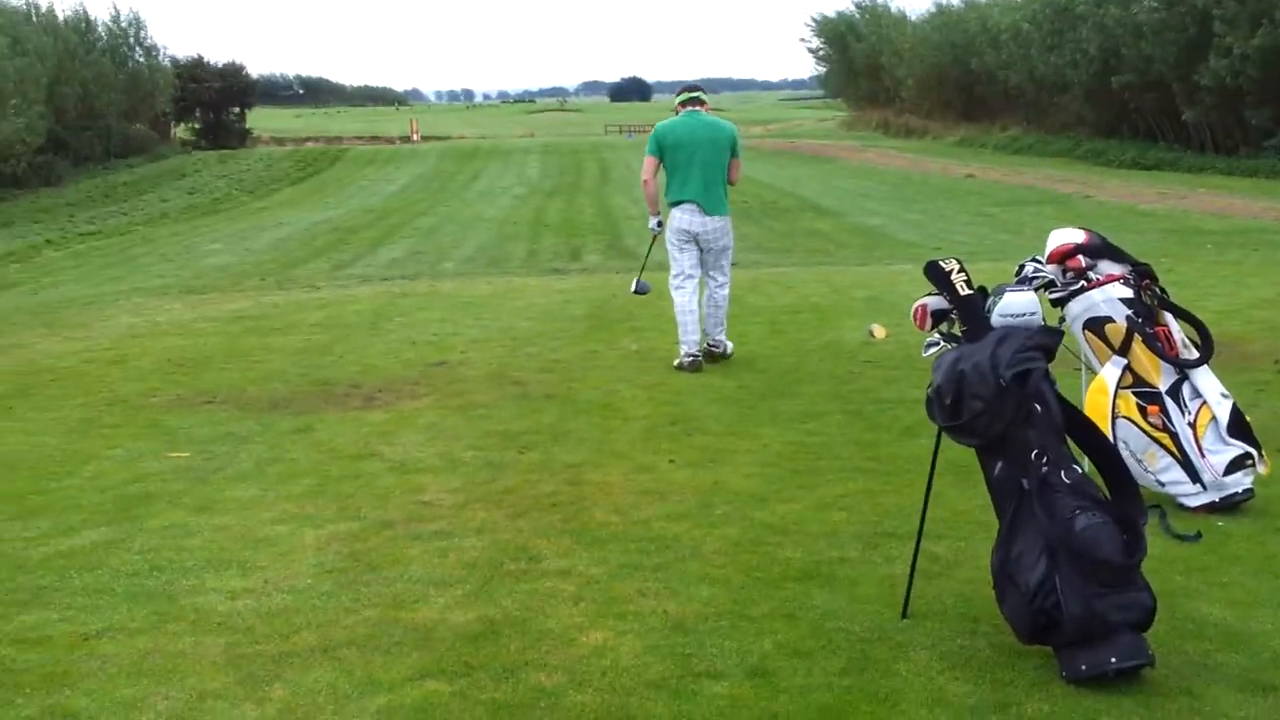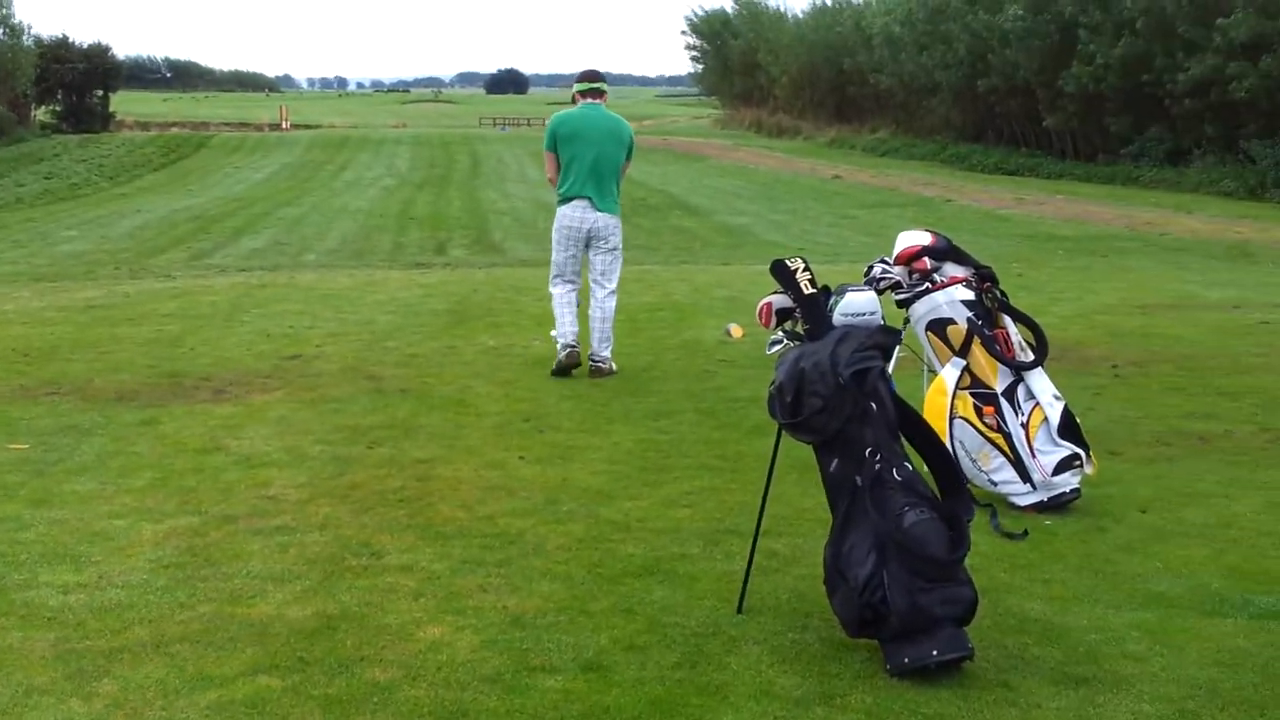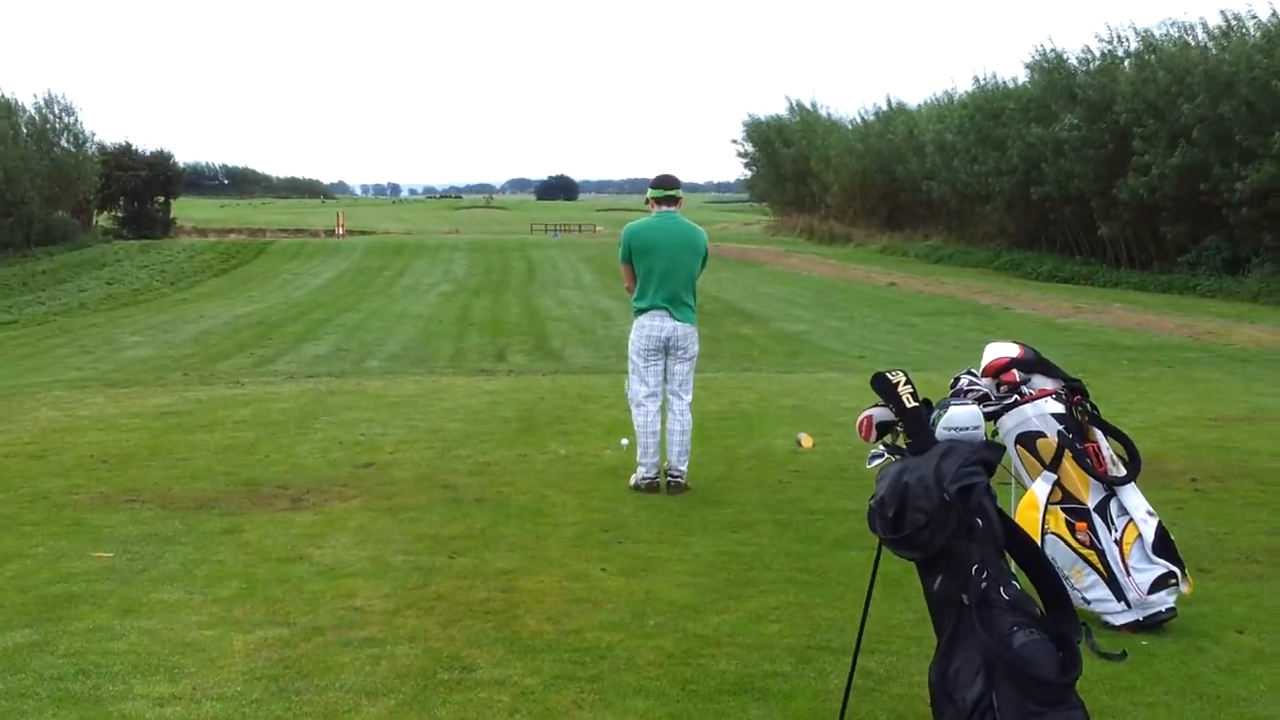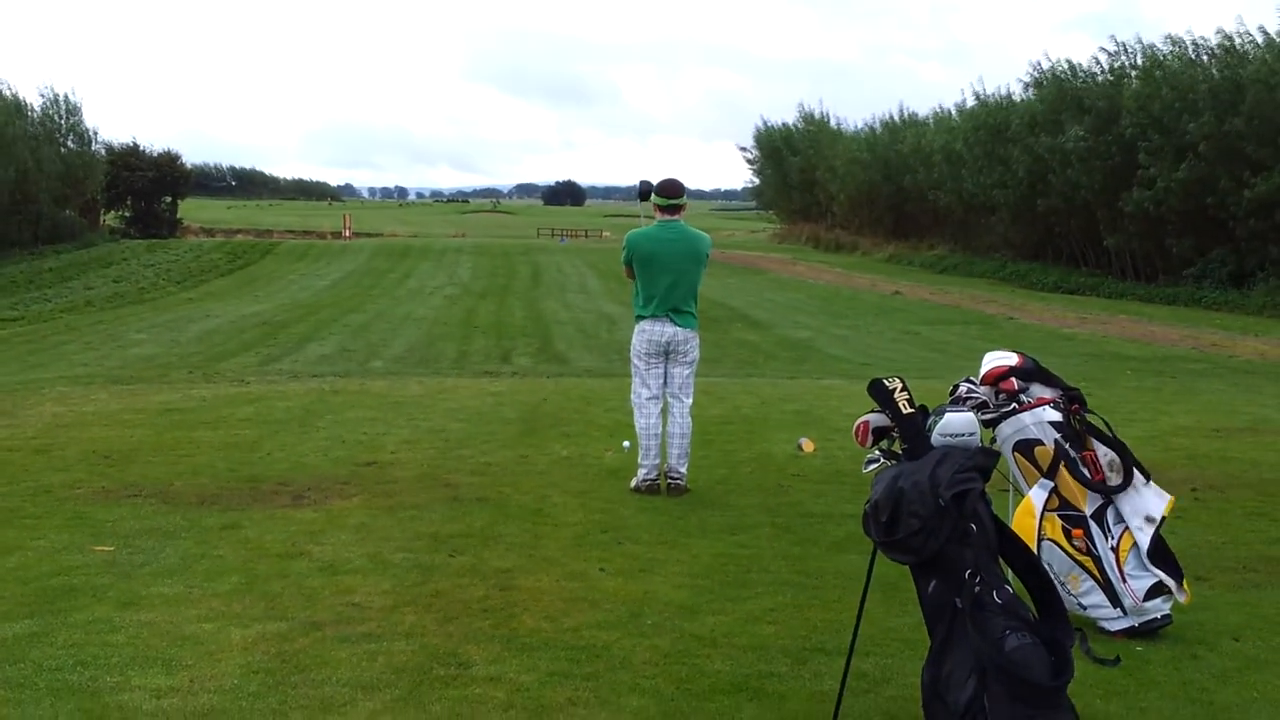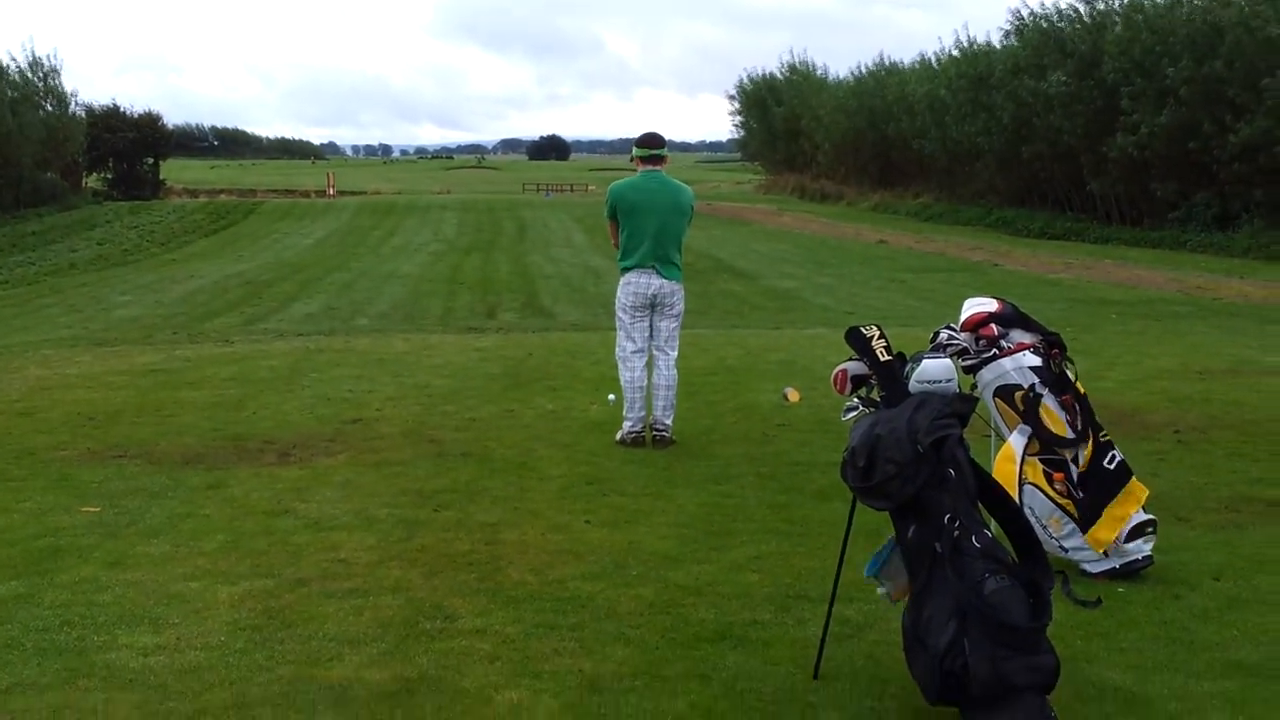
dt=0.7s
person 1, frame 1
left shoulder: (663, 130)
right shoulder: (727, 129)
left elbow: (647, 179)
right elbow: (733, 178)
left wrist: (654, 215)
left hip: (680, 217)
right hip: (717, 218)
left knee: (684, 285)
right knee: (718, 281)
left ankle: (690, 353)
right ankle: (715, 342)
person 1, frame 2
left shoulder: (559, 121)
right shoulder: (624, 128)
left elbow: (551, 175)
left hip: (569, 213)
right hip: (607, 216)
left knee: (562, 284)
right knee: (604, 290)
left ankle: (568, 346)
right ankle: (600, 359)
person 1, frame 3
left shoulder: (633, 231)
right shoulder: (698, 235)
left elbow: (629, 284)
left hip: (647, 324)
right hip: (684, 326)
left knee: (646, 401)
right knee: (680, 402)
left ankle: (648, 474)
right ankle: (677, 474)
person 1, frame 4
left shoulder: (636, 239)
right shoulder: (702, 242)
left hip: (648, 329)
right hip: (685, 331)
left knee: (647, 404)
right knee: (680, 406)
left ankle: (649, 476)
right ankle: (677, 476)
person 1, frame 5
left shoulder: (618, 191)
right shoulder: (684, 194)
left elbow: (616, 239)
left hip: (634, 281)
right hip: (671, 282)
left knee: (632, 357)
right knee: (665, 358)
left ankle: (634, 429)
right ankle: (662, 429)
